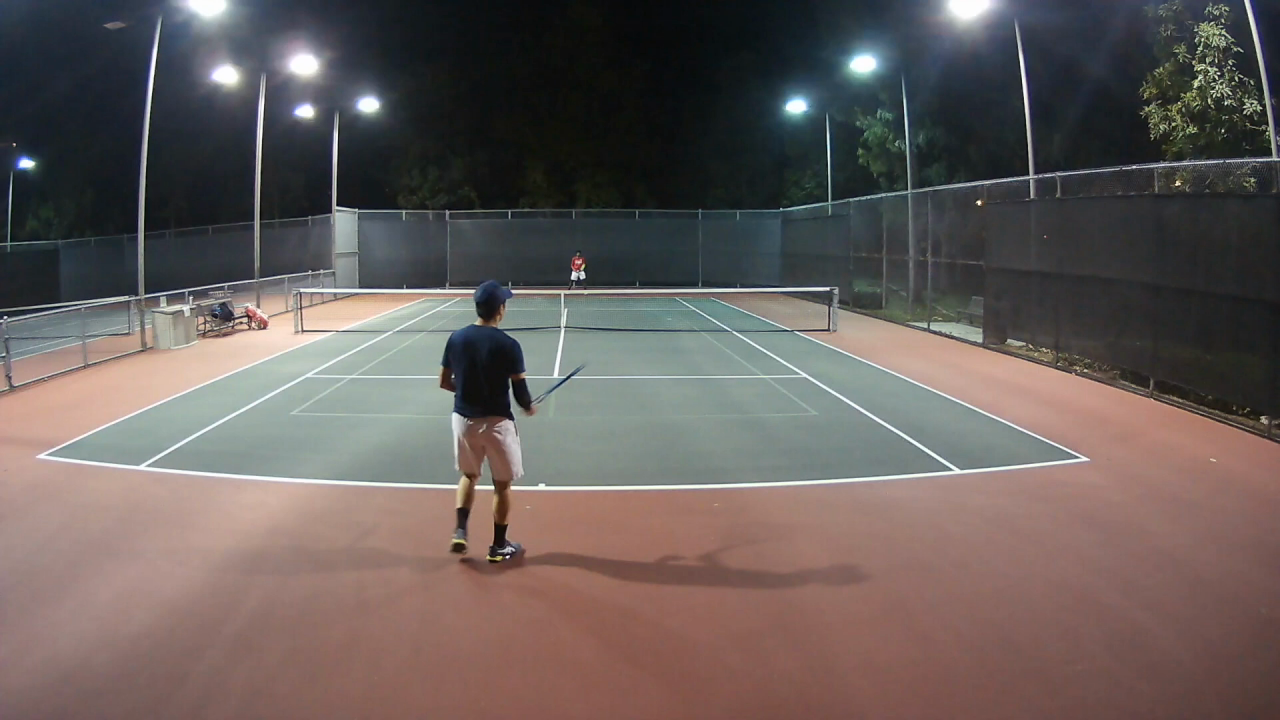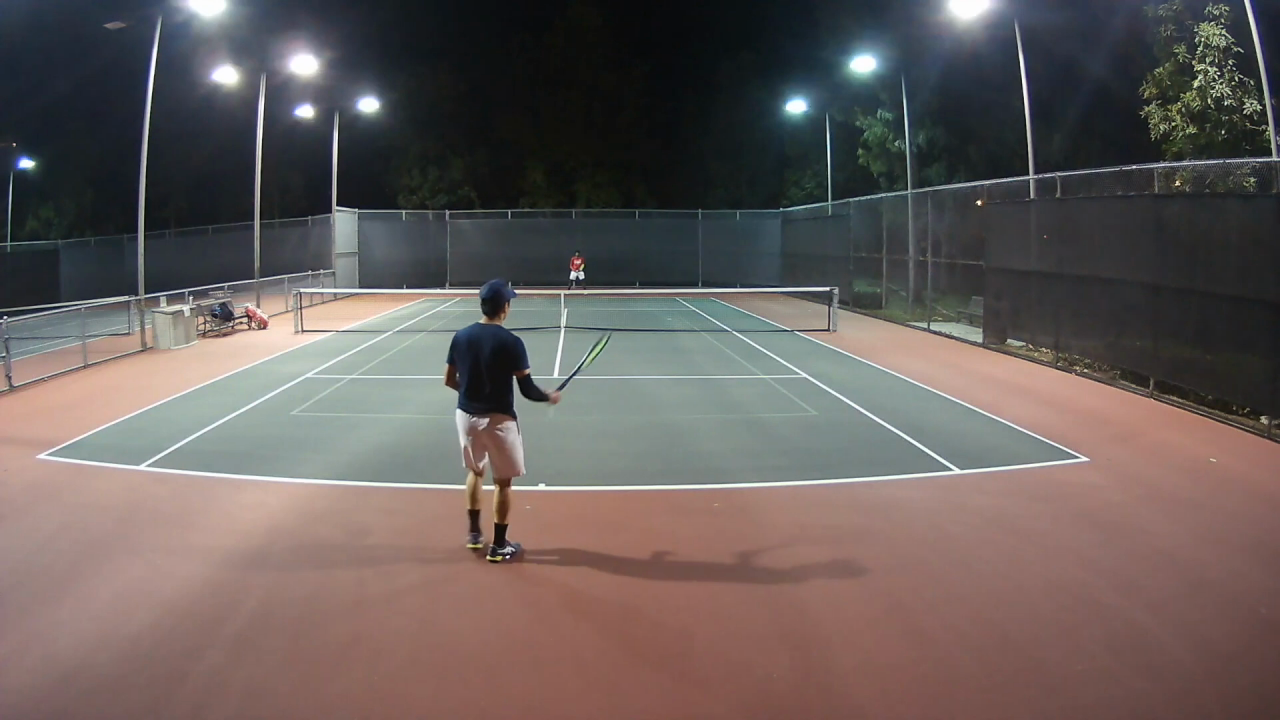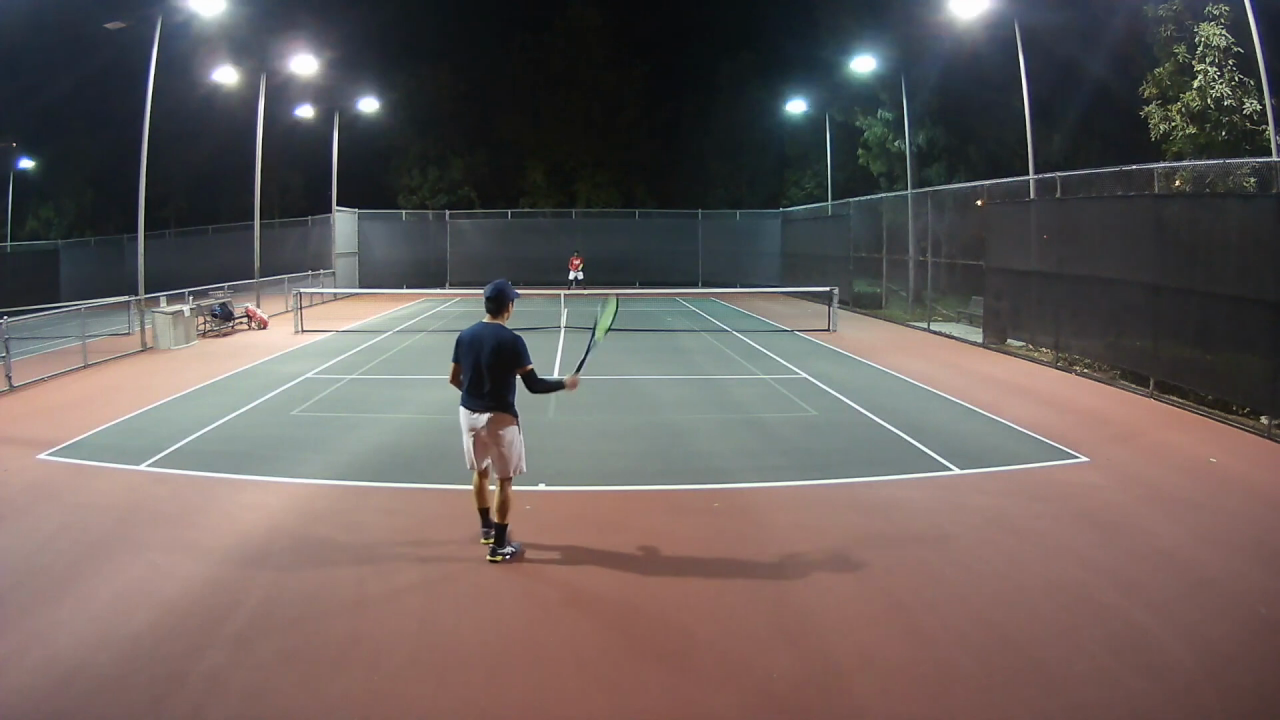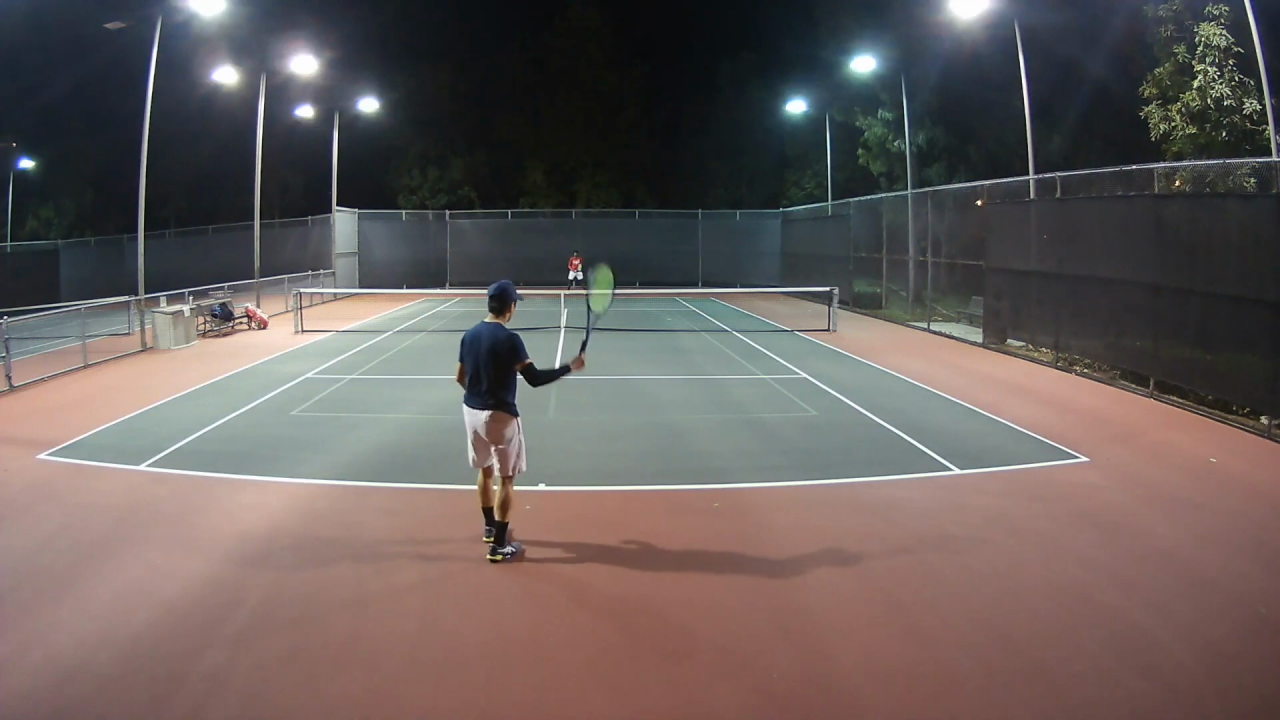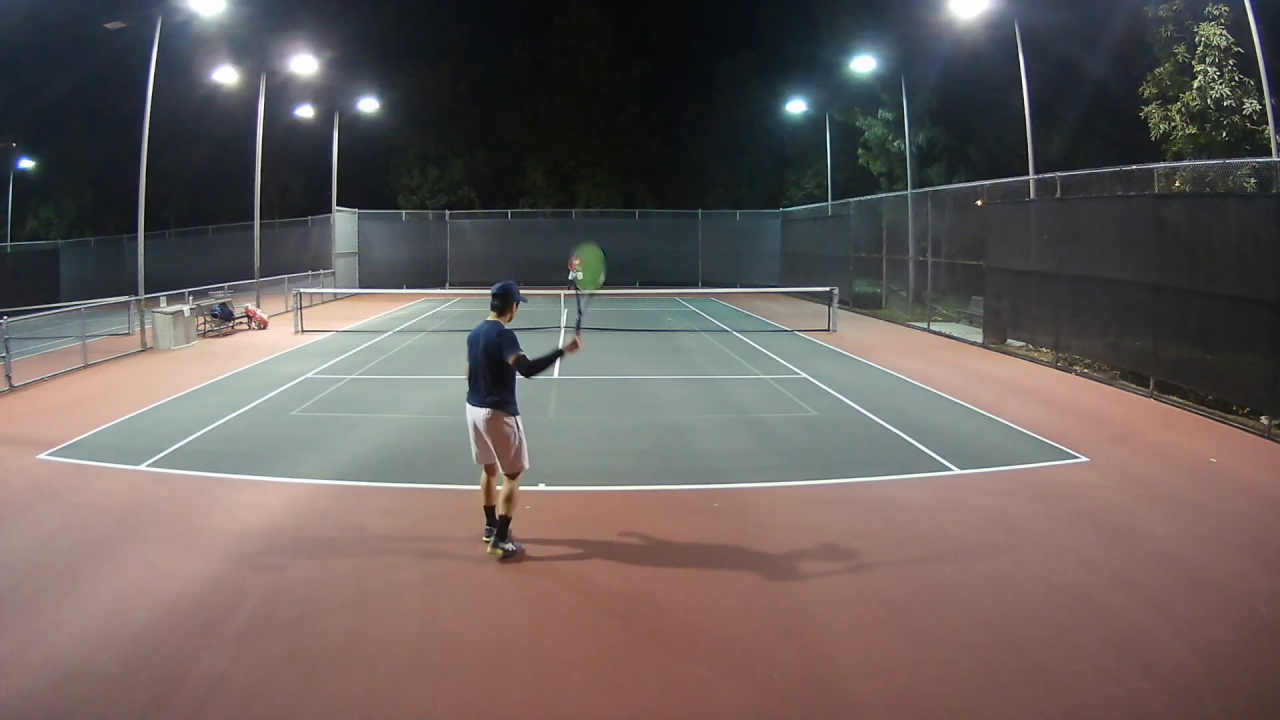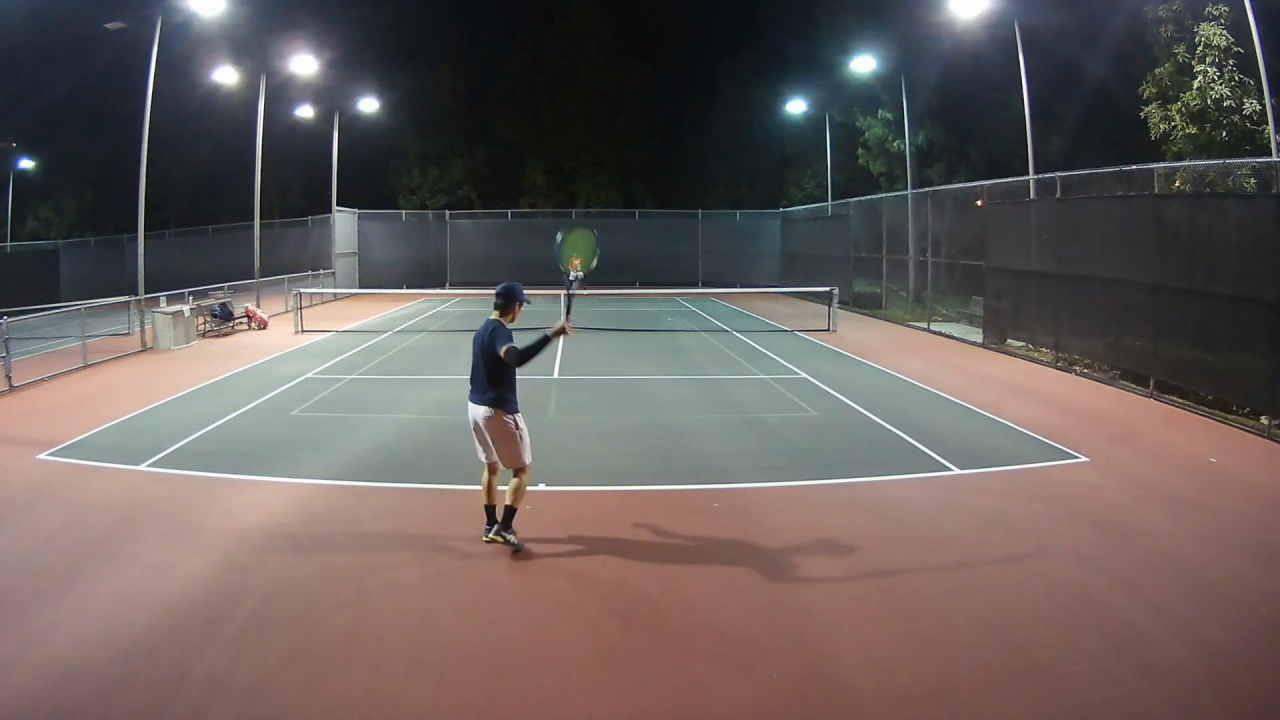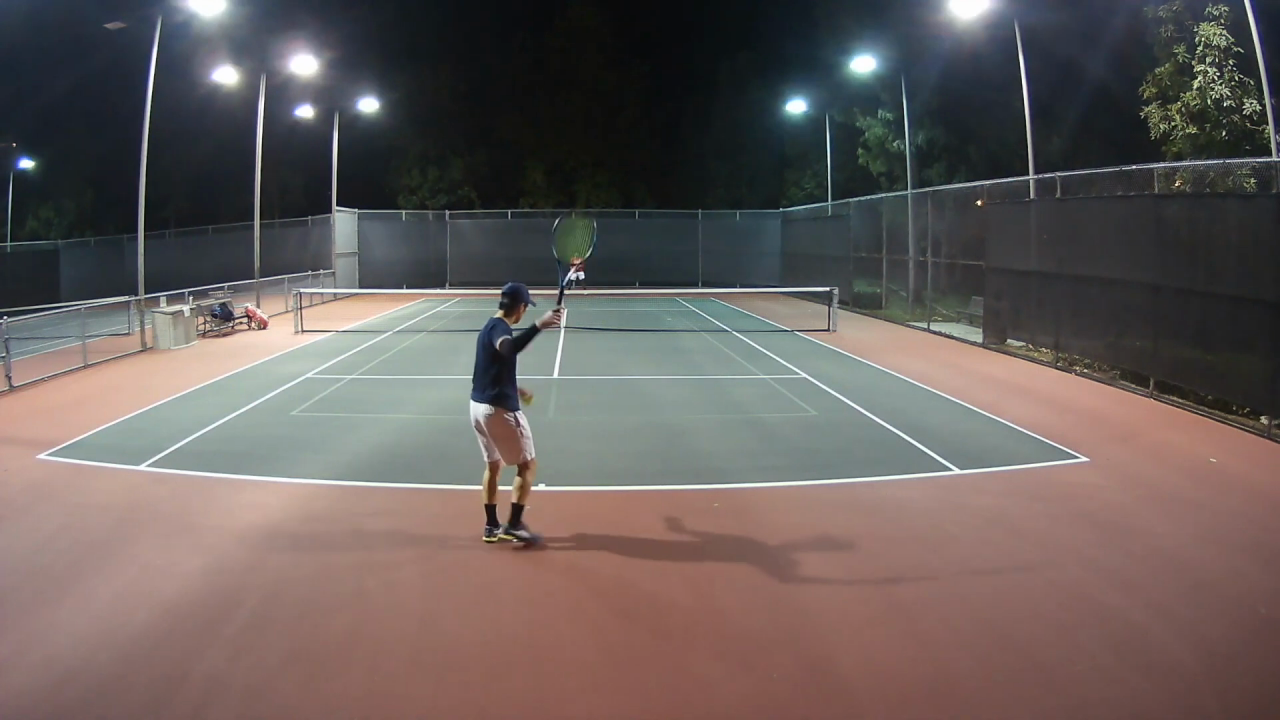
dt=0.1s
person 1, frame 1
left shoulder: (456, 339)
right shoulder: (508, 346)
left elbow: (444, 382)
right elbow: (520, 393)
right wrist: (529, 407)
left hip: (463, 420)
right hip: (496, 422)
left knee: (469, 476)
right knee: (502, 484)
left ankle: (460, 531)
right ankle: (500, 546)
person 1, frame 2
left shoulder: (461, 336)
right shoulder: (511, 342)
left elbow: (450, 380)
right elbow: (527, 389)
right wrist: (549, 397)
left hip: (466, 415)
right hip: (499, 420)
left knee: (475, 471)
right knee: (503, 482)
left ankle: (474, 531)
right ankle: (499, 545)
person 1, frame 3
left shoulder: (465, 336)
right shoulder: (511, 340)
left elbow: (454, 379)
right elbow: (534, 385)
right wrist: (565, 384)
left hip: (468, 414)
right hip: (499, 417)
left knee: (481, 472)
right knee: (504, 480)
left ankle: (487, 528)
right ankle: (499, 545)
person 1, frame 4
left shoulder: (469, 335)
right shoulder: (509, 339)
left elbow: (461, 378)
right elbow: (534, 378)
right wrist: (569, 367)
left hip: (472, 411)
right hip: (500, 415)
left knee: (485, 471)
right knee: (506, 479)
left ankle: (490, 526)
right ankle: (499, 544)
person 1, frame 5
left shoulder: (476, 333)
right shoulder: (504, 334)
right elbow: (527, 369)
right wrist: (563, 350)
left hip: (474, 409)
right hip: (499, 413)
left knee: (489, 469)
right knee: (514, 476)
left ankle: (491, 526)
right ankle: (500, 536)
person 1, frame 6
left shoulder: (483, 330)
right shoulder: (499, 331)
right elbow: (515, 359)
right wrist: (550, 335)
left hip: (476, 407)
right hip: (500, 411)
left knee: (491, 467)
right knee: (522, 470)
left ankle: (491, 525)
right ankle: (504, 527)
person 1, frame 7
left shoulder: (491, 328)
right shoulder: (498, 327)
right elbow: (509, 348)
left wrist: (514, 388)
right wrist: (539, 326)
left hip: (478, 406)
right hip: (500, 410)
left knee: (493, 466)
right knee: (527, 465)
left ankle: (492, 526)
right ankle: (514, 525)
